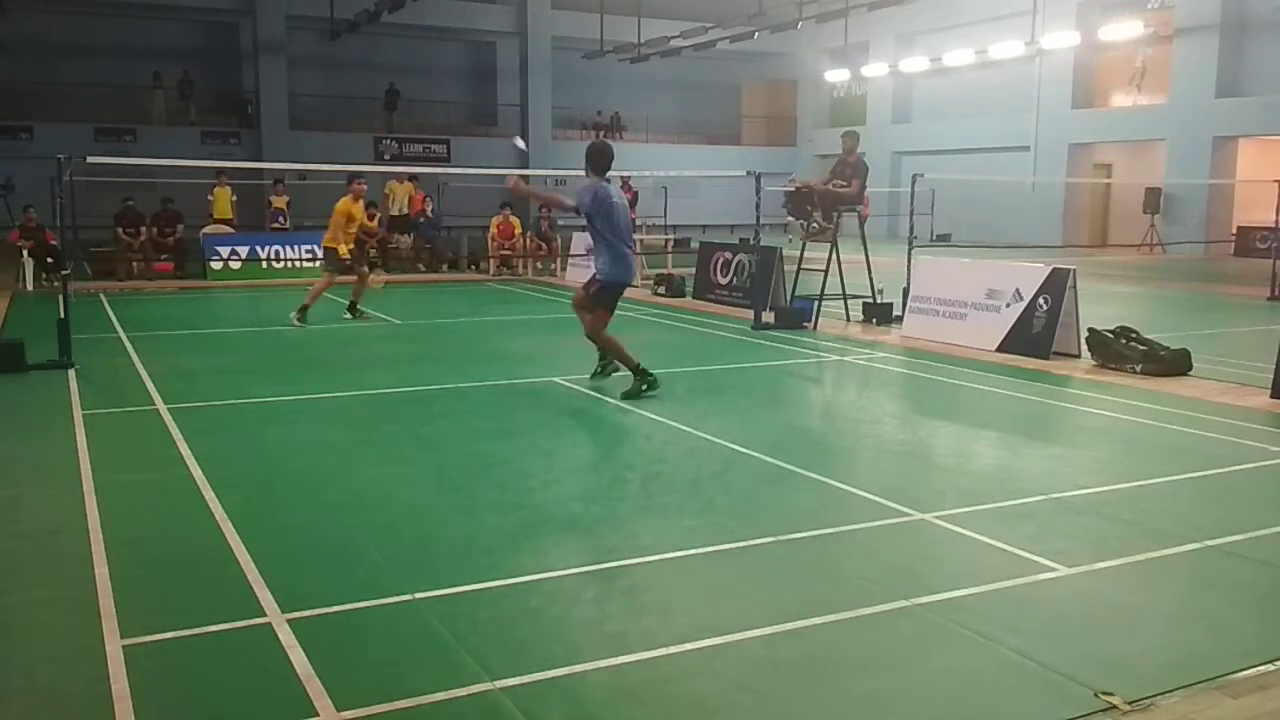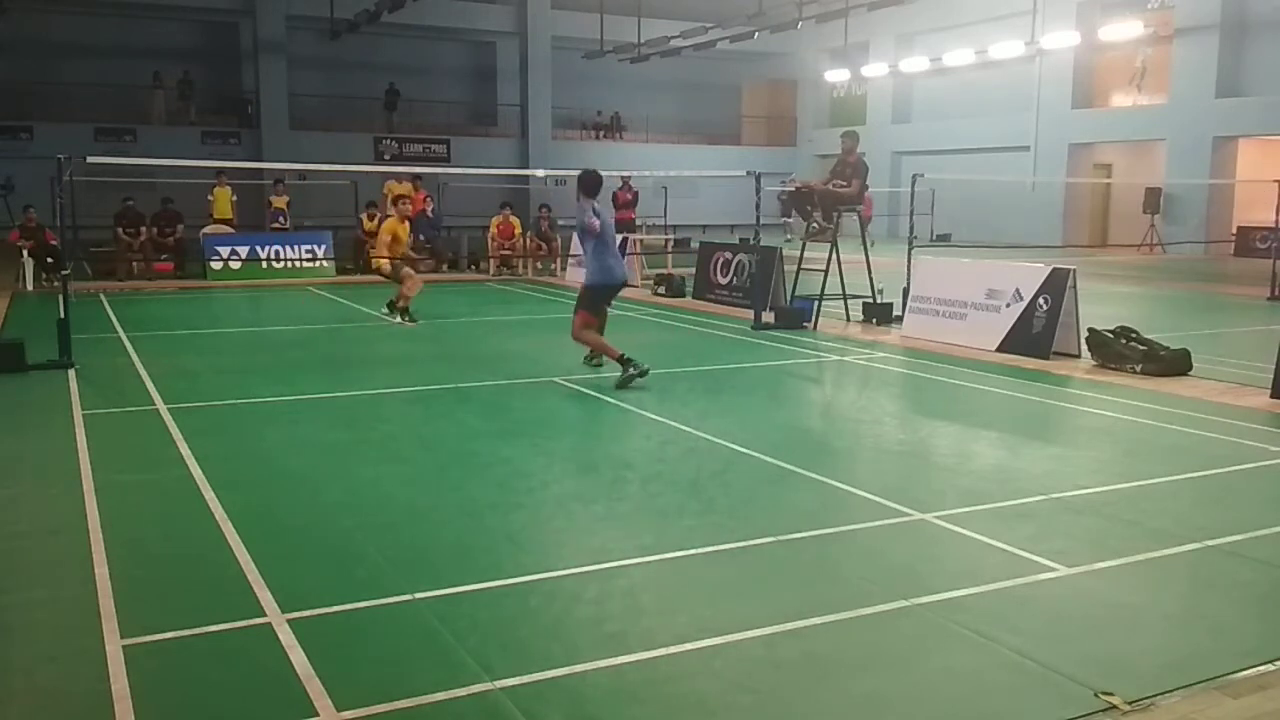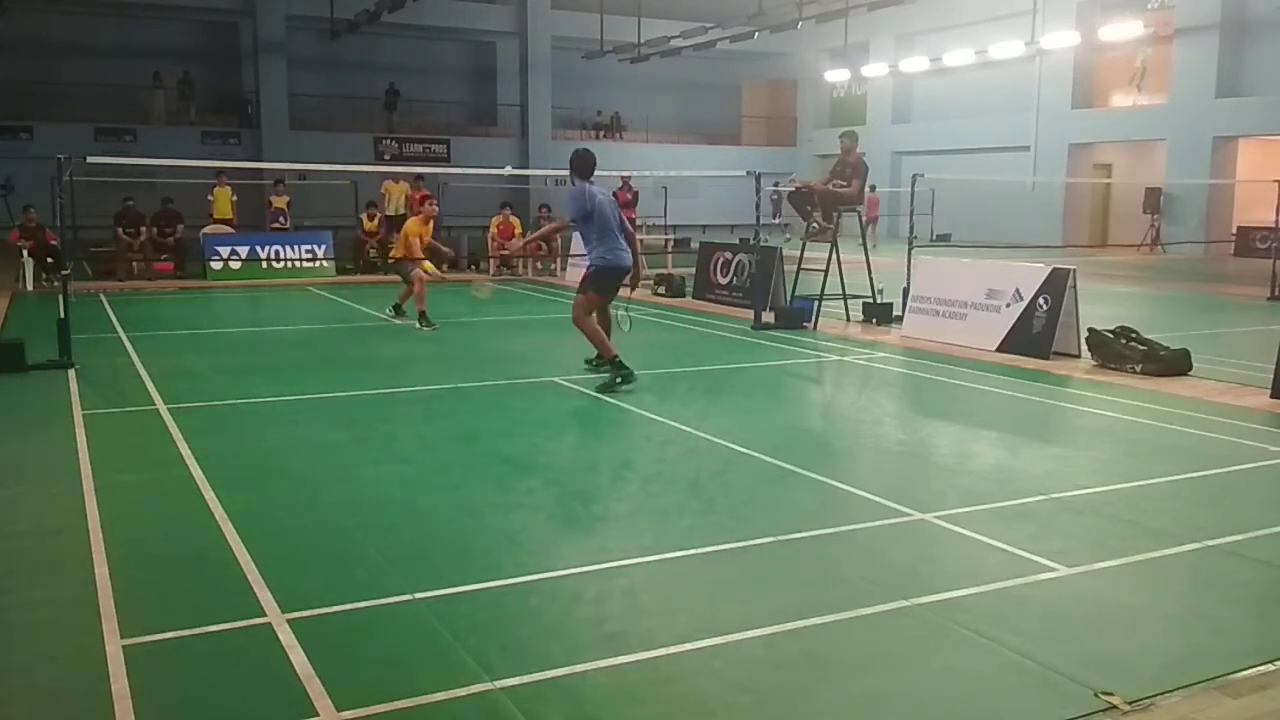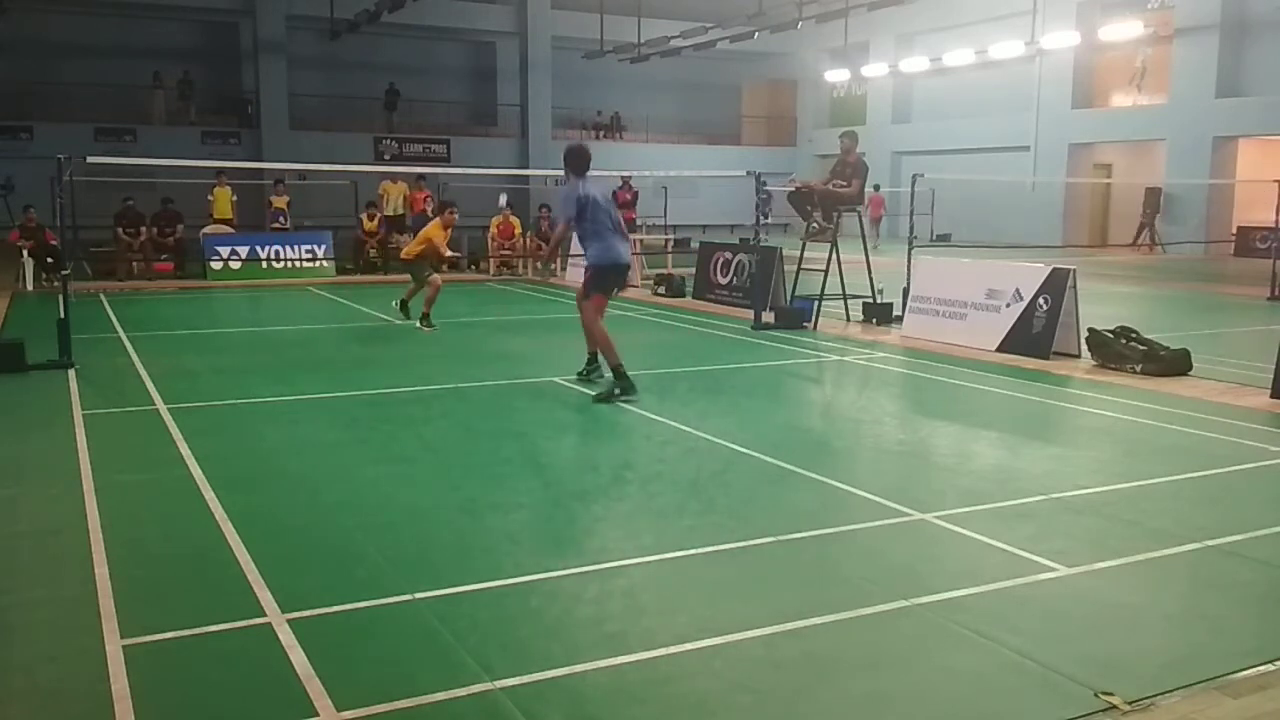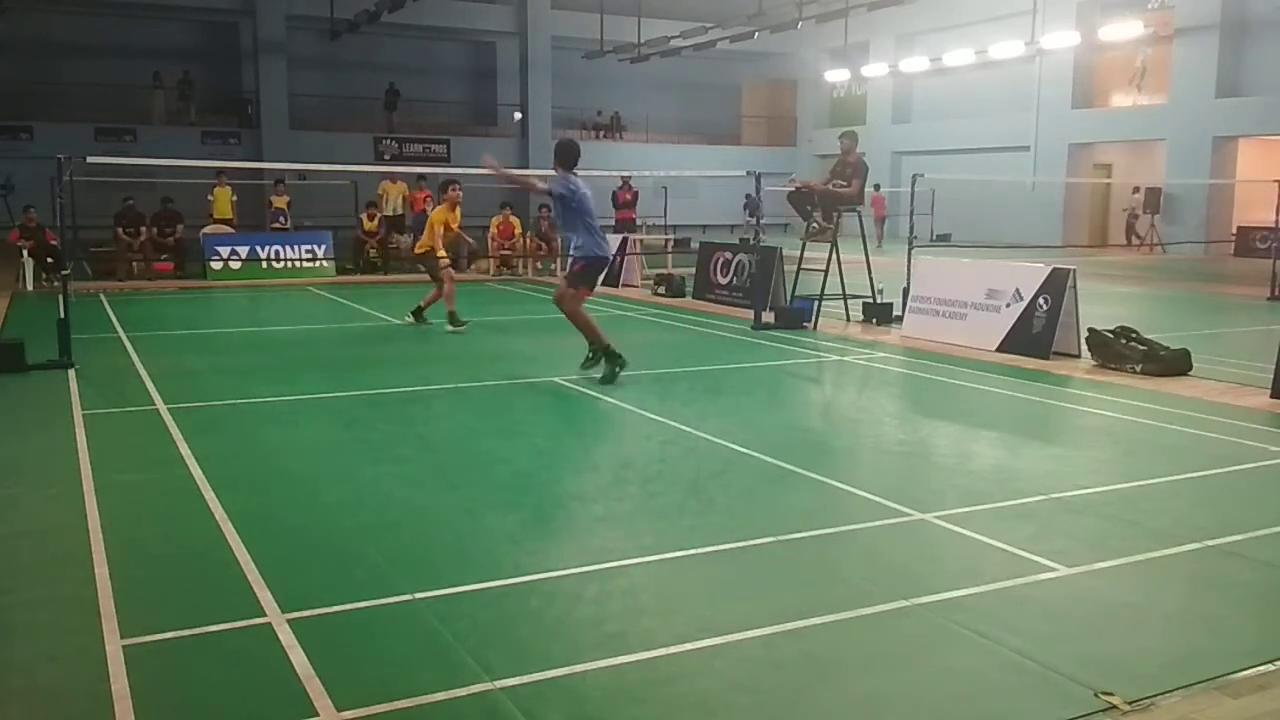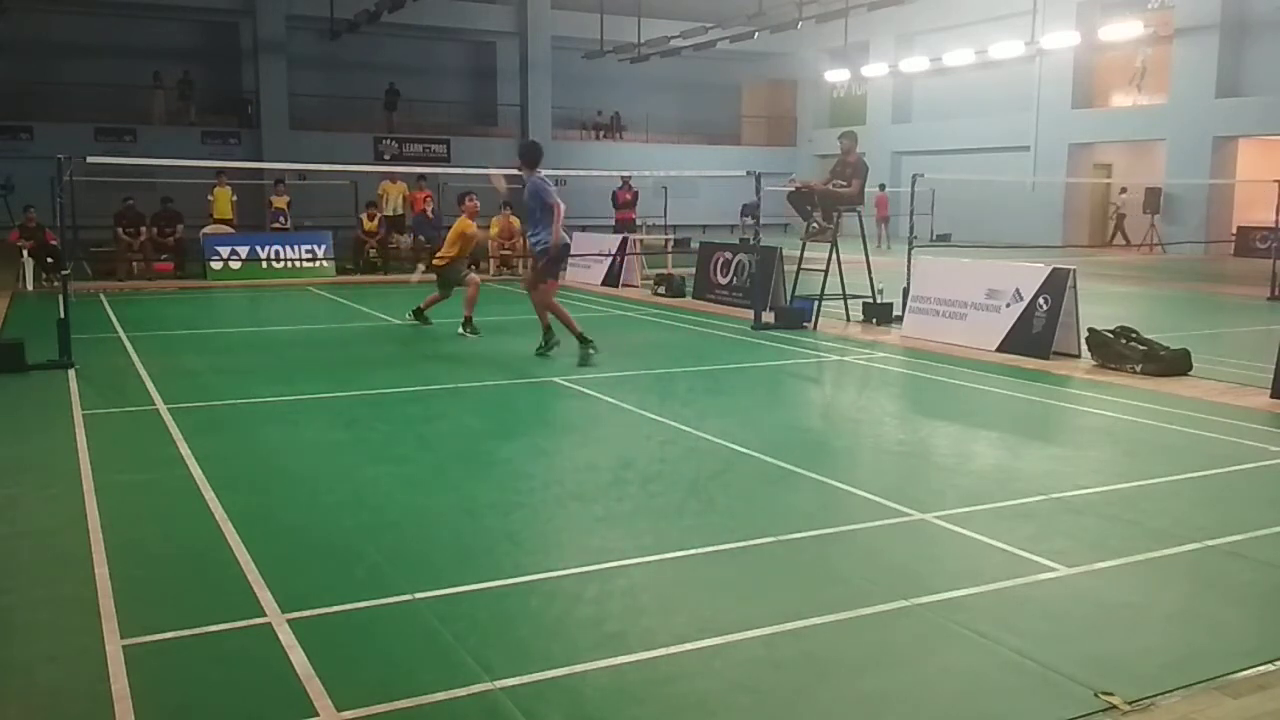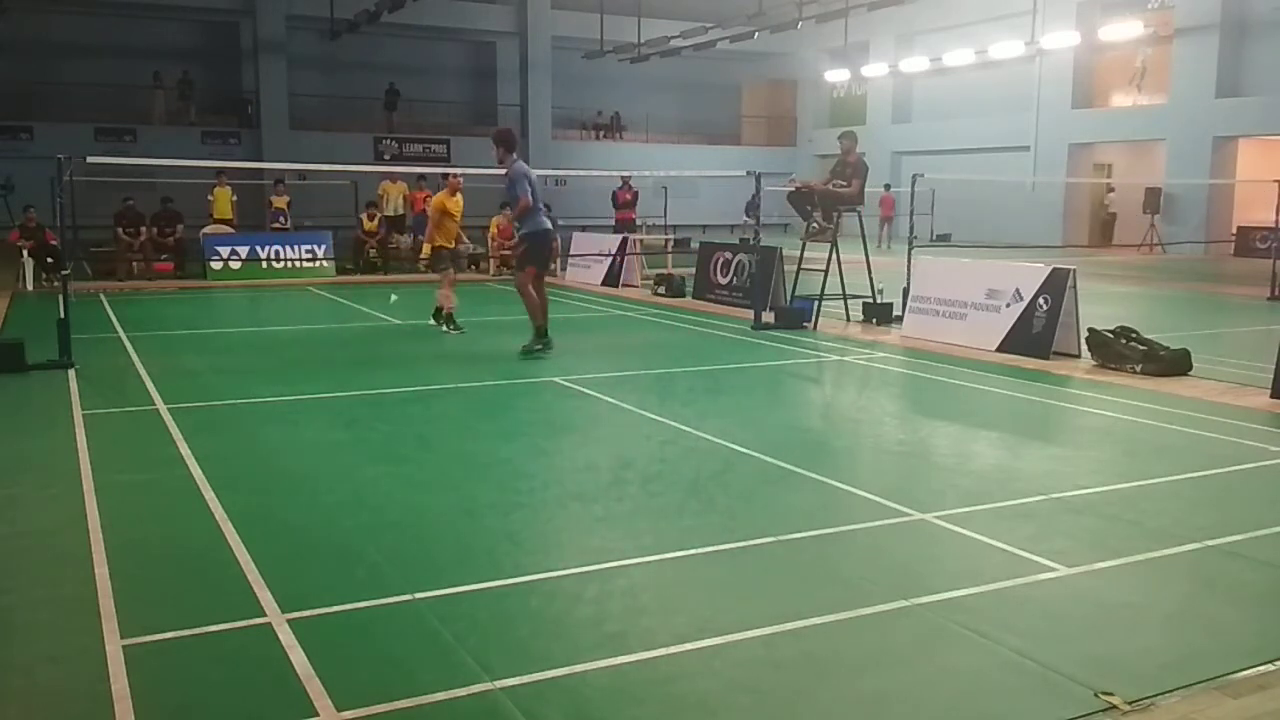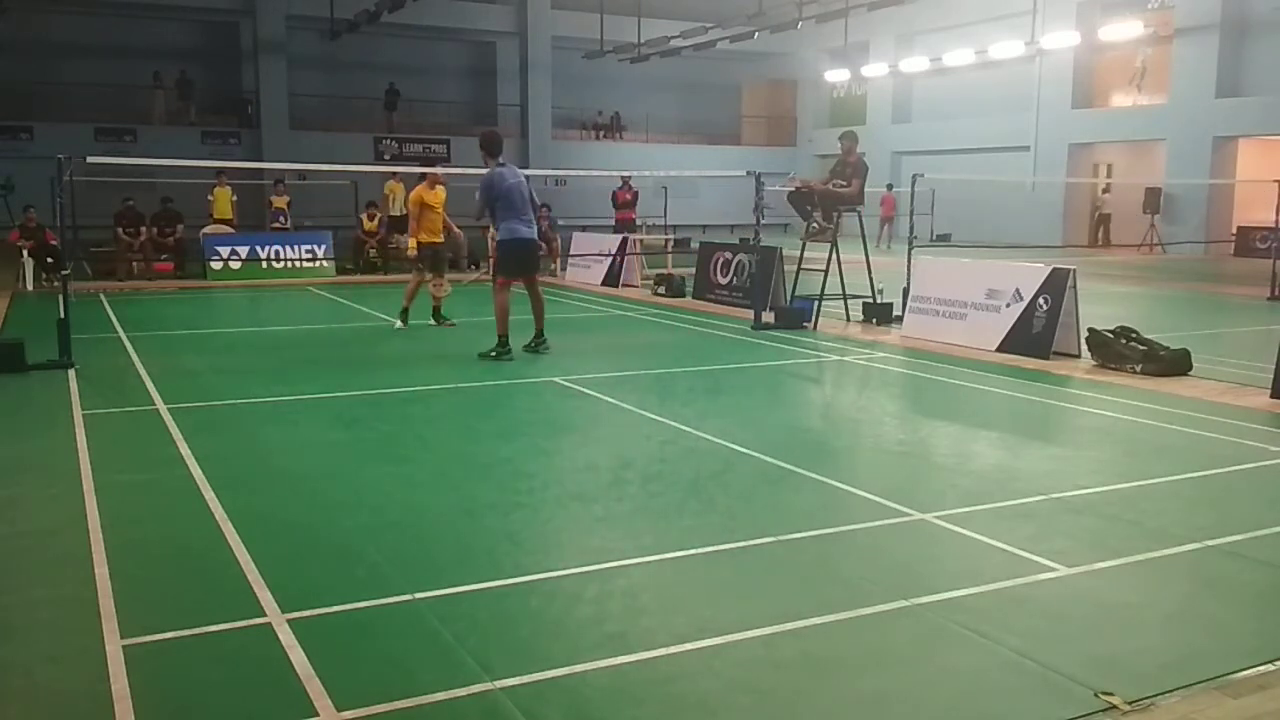
dt=0.4s
person 1, frame 1
left shoulder: (594, 190)
right shoulder: (614, 191)
left elbow: (568, 205)
left wrist: (526, 191)
left hip: (612, 270)
right hip: (621, 266)
left knee: (593, 329)
right knee: (580, 300)
left ankle: (643, 376)
right ankle: (606, 359)
person 1, frame 2
left shoulder: (585, 208)
right shoulder: (600, 212)
left elbow: (594, 223)
left wrist: (593, 225)
left hip: (599, 277)
right hip: (617, 275)
left knee: (579, 332)
right knee: (598, 307)
left ankle: (629, 364)
right ankle: (596, 353)
person 1, frame 3
left shoulder: (580, 192)
right shoulder: (603, 194)
left elbow: (562, 224)
right elbow: (630, 232)
left wrist: (527, 240)
right wrist: (636, 268)
left hip: (606, 262)
right hip: (623, 260)
left knee: (580, 316)
right knee: (600, 306)
left ankle: (619, 370)
right ankle: (604, 356)
person 1, frame 4
left shoulder: (571, 191)
right shoulder: (597, 191)
left elbow: (562, 231)
right elbow: (620, 229)
left wrist: (545, 259)
left hip: (603, 260)
right hip: (618, 259)
left knee: (590, 318)
right knee: (583, 300)
left ankle: (622, 380)
right ankle: (593, 363)
person 1, frame 5
left shoulder: (564, 182)
right shoulder: (575, 183)
left elbow: (539, 188)
left wrist: (500, 171)
left hip: (590, 255)
right hip: (588, 252)
left knee: (570, 306)
right knee: (561, 300)
left ankle: (612, 356)
right ankle: (596, 349)
person 1, frame 6
left shoulder: (537, 183)
right shoulder: (533, 183)
left elbow: (559, 206)
left wrist: (557, 233)
left hip: (551, 246)
right hip: (542, 246)
left knee: (546, 299)
right knee: (530, 284)
left ankle: (585, 341)
right ankle: (548, 336)
person 1, frame 7
left shoulder: (516, 171)
right shoulder: (519, 169)
left elbow: (526, 203)
left wrist: (510, 218)
right wrist: (513, 212)
left hip: (533, 232)
right hip: (541, 230)
left knee: (523, 283)
right knee: (537, 284)
left ankle: (539, 336)
right ankle: (543, 336)
person 1, frame 8
left shoulder: (489, 179)
right shoulder: (518, 173)
left elbow: (479, 214)
right elbow: (536, 204)
left wrist: (480, 202)
left hip: (508, 238)
right hip: (530, 237)
left knee: (501, 289)
right knee: (533, 287)
left ankle: (503, 345)
right ankle: (540, 337)
